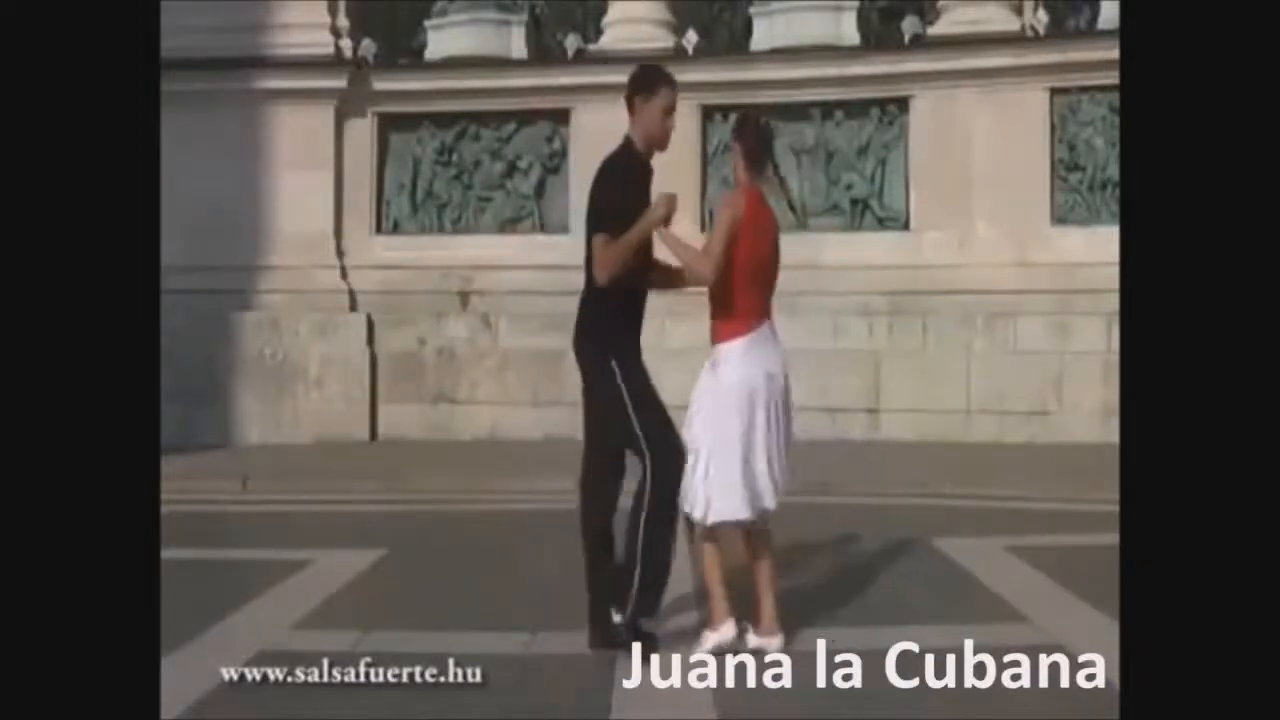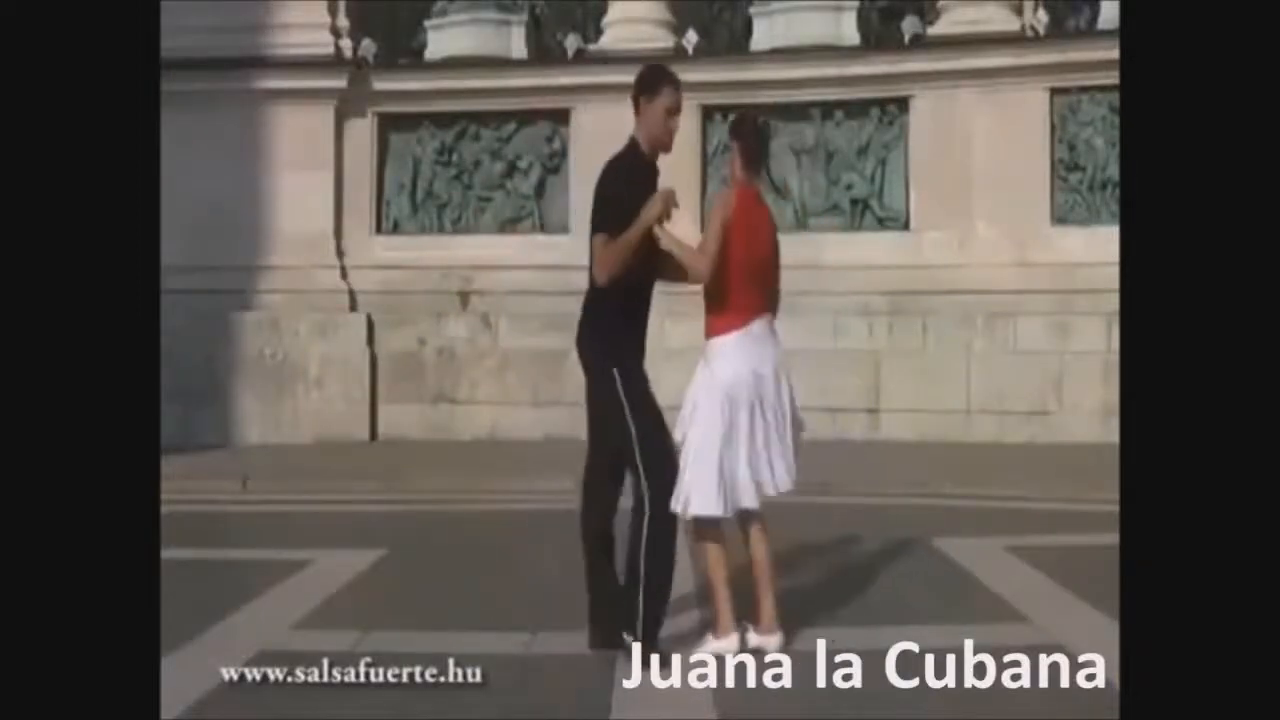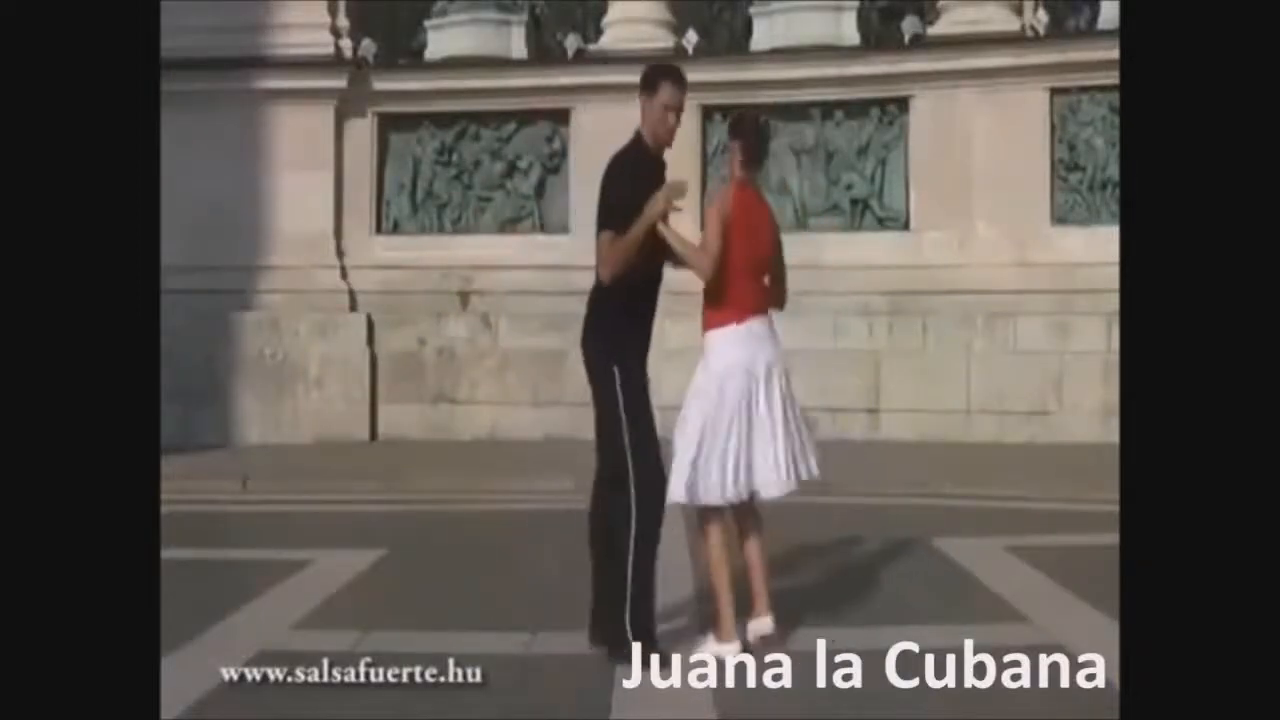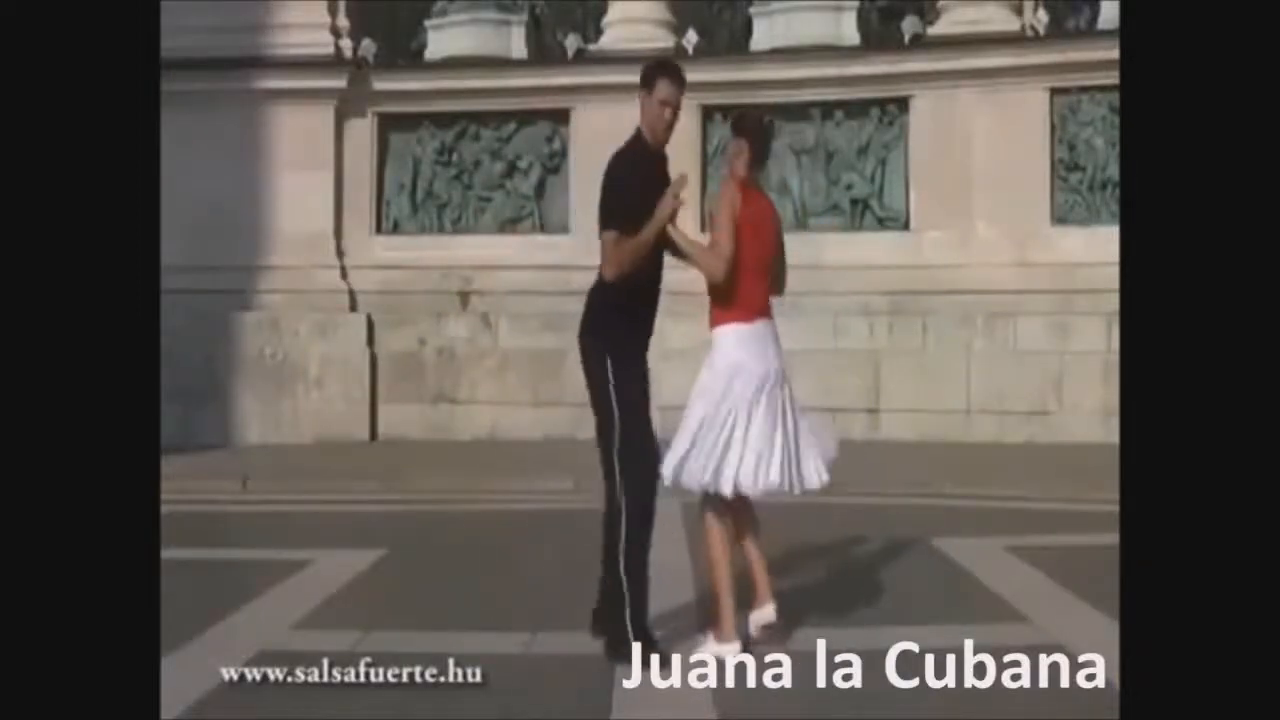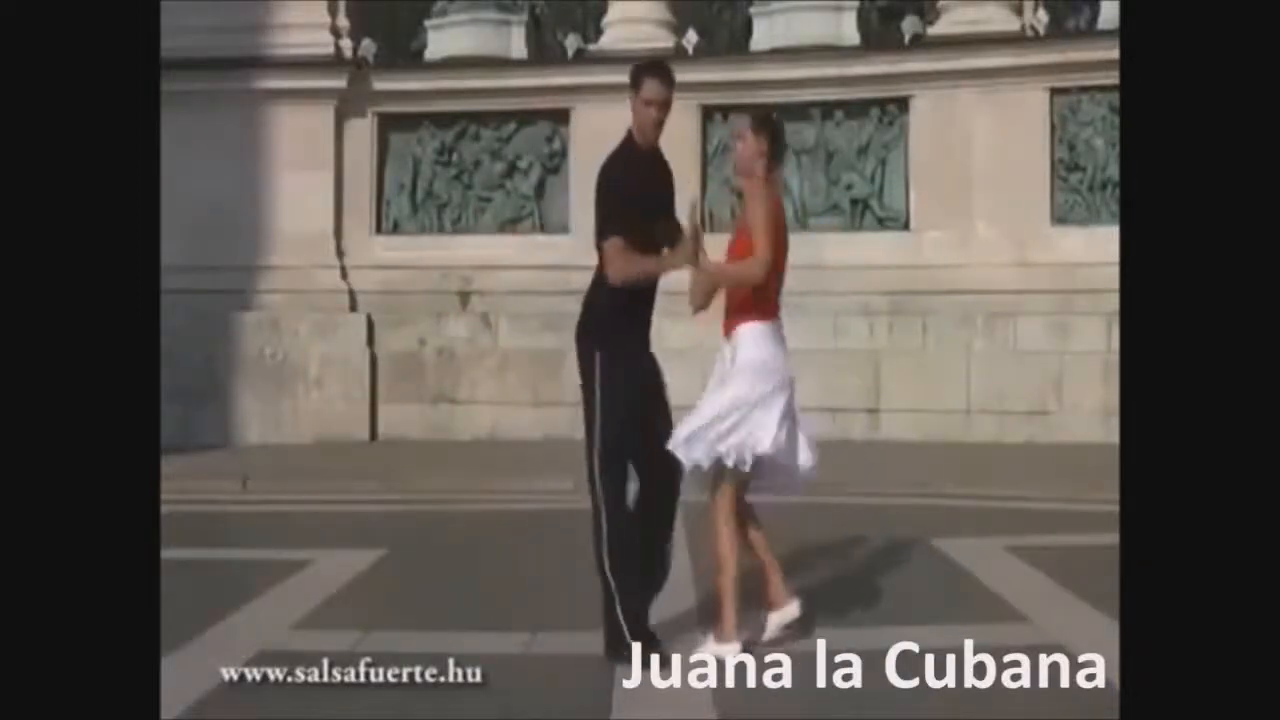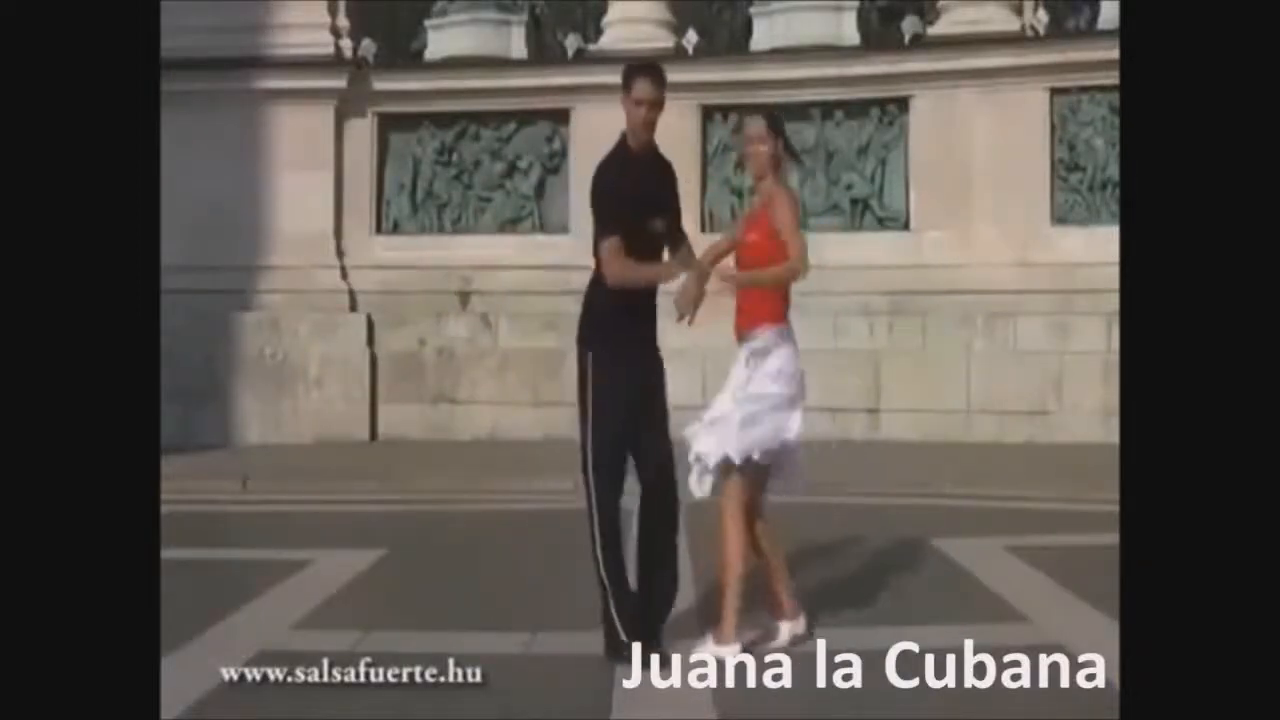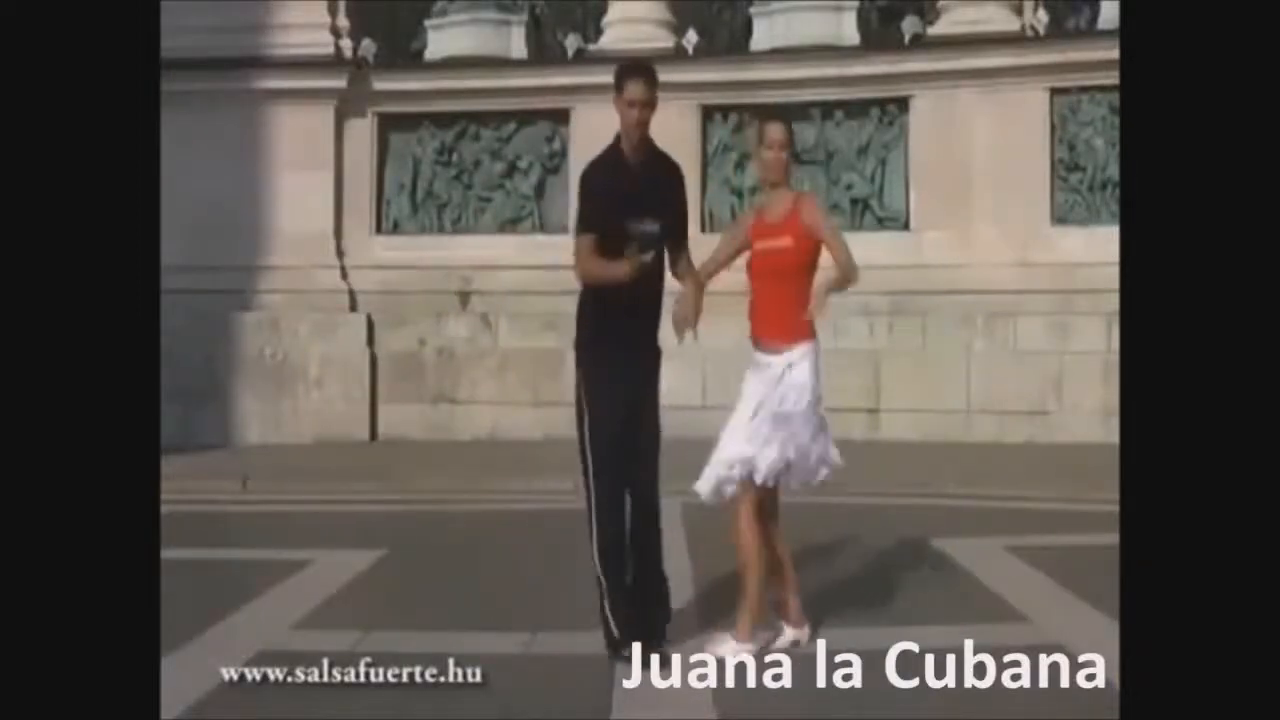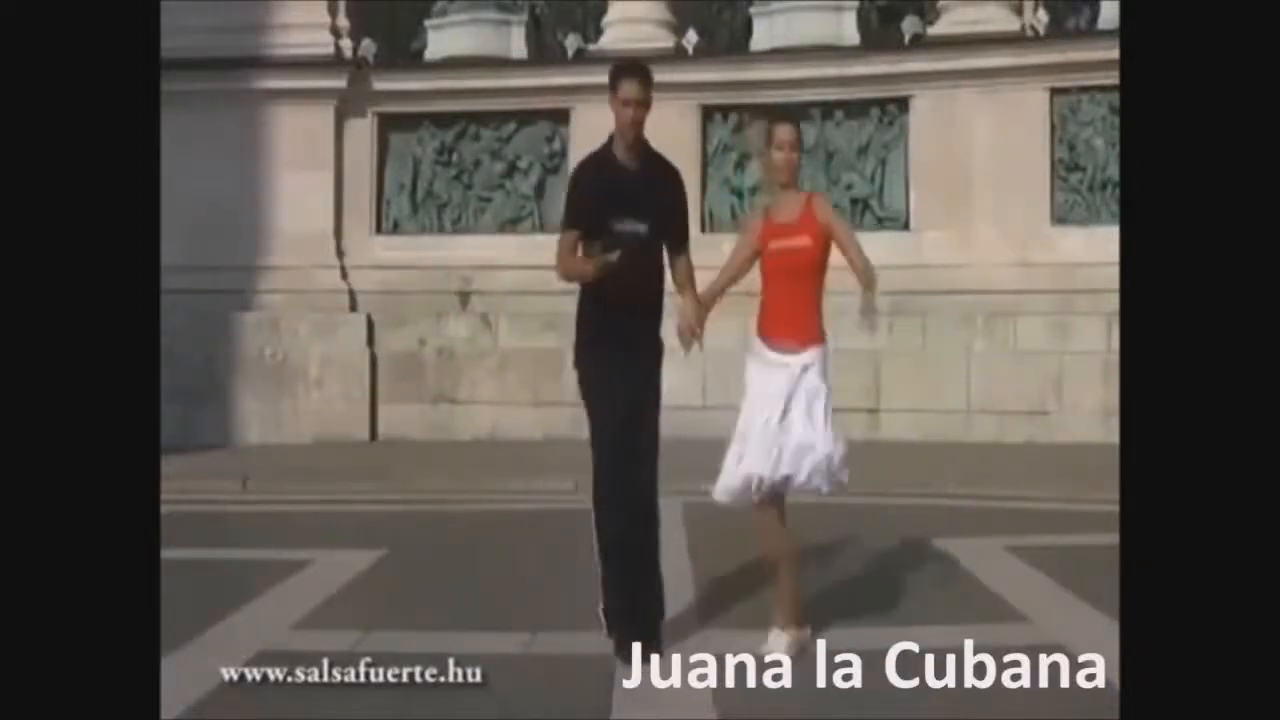
dt=0.1s
person 1, frame 1
left shoulder: (636, 173)
right shoulder: (618, 175)
right elbow: (604, 269)
left wrist: (690, 273)
right wrist: (648, 223)
left hip: (612, 343)
right hip: (606, 345)
left knee: (604, 474)
right knee: (664, 457)
left ankle: (613, 611)
right ankle: (627, 604)
person 1, frame 2
left shoulder: (647, 175)
right shoulder: (620, 175)
right elbow: (603, 270)
right wrist: (645, 220)
left hip: (619, 345)
right hip: (608, 345)
left knee: (607, 477)
right knee: (655, 473)
left ankle: (609, 618)
right ankle: (633, 626)
person 1, frame 3
left shoulder: (653, 169)
right shoulder: (625, 170)
right elbow: (608, 267)
right wrist: (650, 214)
left hip: (625, 342)
right hip: (612, 343)
left knee: (619, 477)
right knee: (642, 478)
left ankle: (610, 617)
right ankle: (628, 630)
person 1, frame 4
left shoulder: (659, 168)
right shoulder: (625, 168)
right elbow: (613, 262)
left wrist: (677, 231)
right wrist: (658, 223)
left hip: (632, 339)
right hip: (609, 341)
left knee: (635, 474)
right knee: (628, 476)
left ankle: (612, 611)
right ankle: (627, 630)
person 1, frame 5
left shoulder: (660, 169)
right shoulder: (619, 171)
right elbow: (618, 268)
left wrist: (687, 251)
right wrist: (674, 259)
left hip: (635, 341)
right hip: (607, 342)
left knee: (663, 469)
right knee: (610, 477)
left ankle: (634, 603)
right ankle: (624, 629)
person 1, frame 6
left shoulder: (663, 171)
right shoulder: (611, 173)
left elbow: (675, 246)
right elbow: (611, 268)
left wrist: (692, 273)
right wrist: (657, 271)
left hip: (643, 342)
right hip: (604, 343)
left knee: (660, 477)
right knee: (605, 479)
left ankle: (652, 610)
right ankle: (620, 626)
person 1, frame 7
left shoulder: (669, 174)
right shoulder: (599, 174)
left elbow: (678, 252)
right elbow: (584, 265)
left wrist: (690, 284)
right wrist: (620, 268)
left hip: (644, 344)
right hip: (601, 345)
left knee: (644, 479)
right knee: (606, 479)
left ankle: (648, 613)
right ankle: (619, 624)
person 1, frame 8
left shoulder: (666, 177)
right shoulder: (590, 175)
left elbow: (678, 254)
right elbow: (565, 256)
left wrist: (690, 302)
right wrist: (580, 264)
left hip: (644, 343)
right hip: (598, 344)
left knee: (643, 476)
right knee: (610, 471)
left ankle: (644, 613)
right ankle: (619, 614)
person 2, frame 1
left shoulder: (735, 201)
right shoulder: (764, 209)
left elbow: (708, 272)
left wrist: (665, 234)
left hip: (735, 361)
right hip: (762, 356)
left knee: (706, 497)
right knee: (745, 500)
left ankle: (720, 617)
right ankle: (767, 624)
person 2, frame 2
left shoulder: (727, 199)
right shoulder: (765, 213)
left elbow: (704, 268)
left wrist: (660, 231)
left hip: (729, 358)
right hip: (764, 353)
left knee: (708, 505)
right knee: (747, 498)
left ankle: (724, 629)
right ankle: (767, 623)
person 2, frame 3
left shoulder: (725, 196)
right shoulder: (766, 212)
left elbow: (708, 267)
left wrist: (665, 228)
left hip: (728, 351)
right hip: (762, 347)
left knee: (711, 498)
right knee: (742, 494)
left ankle: (726, 632)
right ankle: (762, 611)
person 2, frame 4
left shoulder: (730, 194)
right shoulder: (760, 204)
left elbow: (717, 265)
left wrist: (672, 232)
left hip: (738, 352)
right hip: (760, 355)
left knee: (715, 501)
right knee: (734, 493)
left ankle: (727, 632)
right ankle: (764, 596)
person 2, frame 5
left shoulder: (759, 196)
right shoulder: (760, 198)
left elbow: (758, 270)
left wrist: (705, 269)
right wrist: (706, 279)
left hip: (752, 351)
right hip: (756, 352)
left knee: (723, 496)
right knee: (731, 493)
left ankle: (727, 633)
right ankle: (780, 596)
person 2, frame 6
left shoulder: (782, 199)
right shoulder: (750, 211)
left elbow: (798, 264)
right elbow: (713, 256)
left wrist: (747, 277)
left hip: (772, 355)
right hip: (752, 358)
left knee: (732, 493)
right knee: (743, 499)
left ankle: (726, 635)
right ankle: (789, 611)
person 2, frame 7
left shoulder: (807, 207)
right shoulder: (750, 220)
left elbow: (847, 267)
right elbow: (706, 268)
left wrist: (825, 289)
left hip: (793, 366)
right hip: (761, 365)
left knee: (748, 495)
right knee: (756, 499)
left ankle: (744, 632)
right ankle: (794, 618)
person 2, frame 8
left shoulder: (819, 208)
right shoulder: (756, 224)
left elbow: (861, 263)
right elbow: (723, 281)
left wrist: (869, 299)
left hip: (806, 367)
right hip: (765, 364)
left knee: (772, 491)
right knee: (758, 492)
left ankle: (788, 617)
right ankle: (789, 619)
